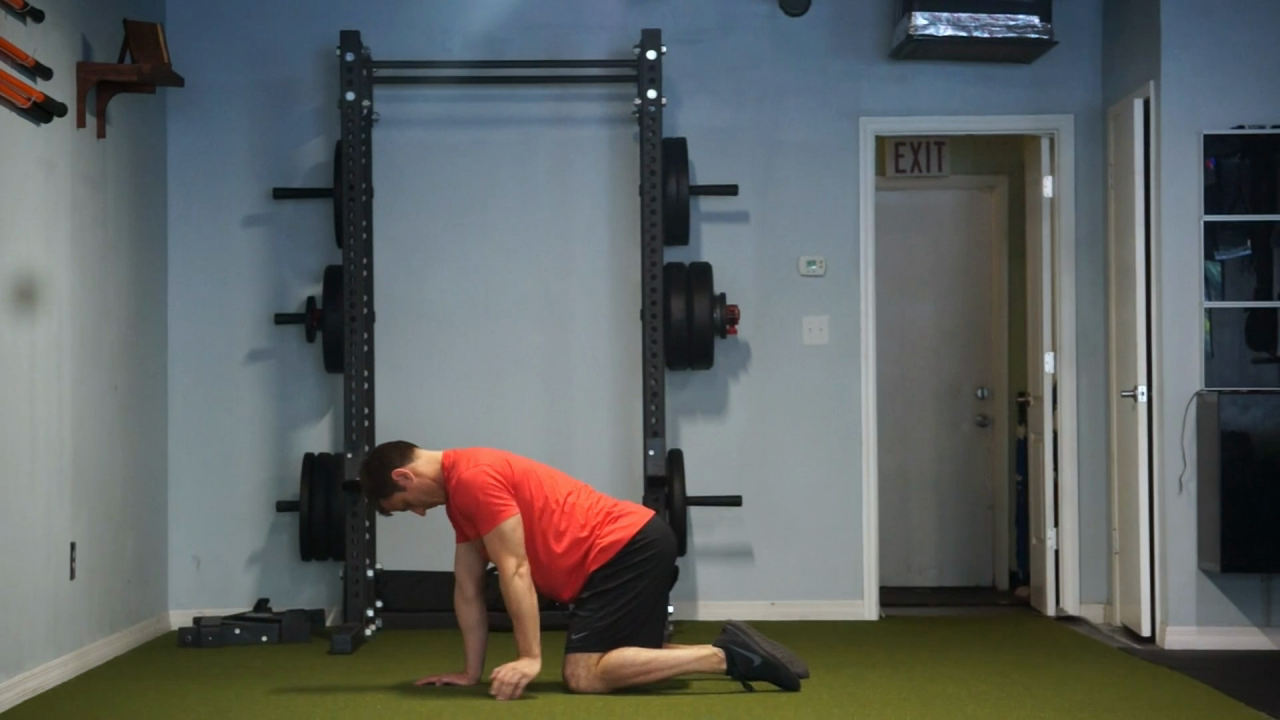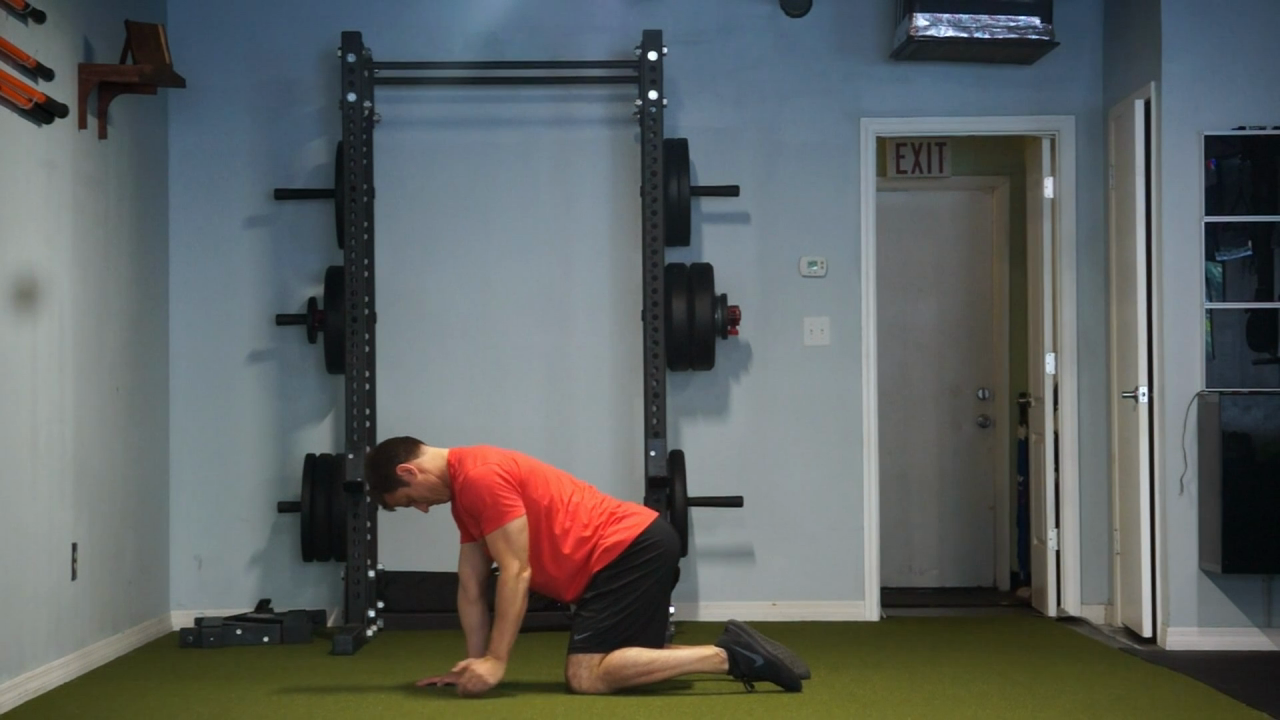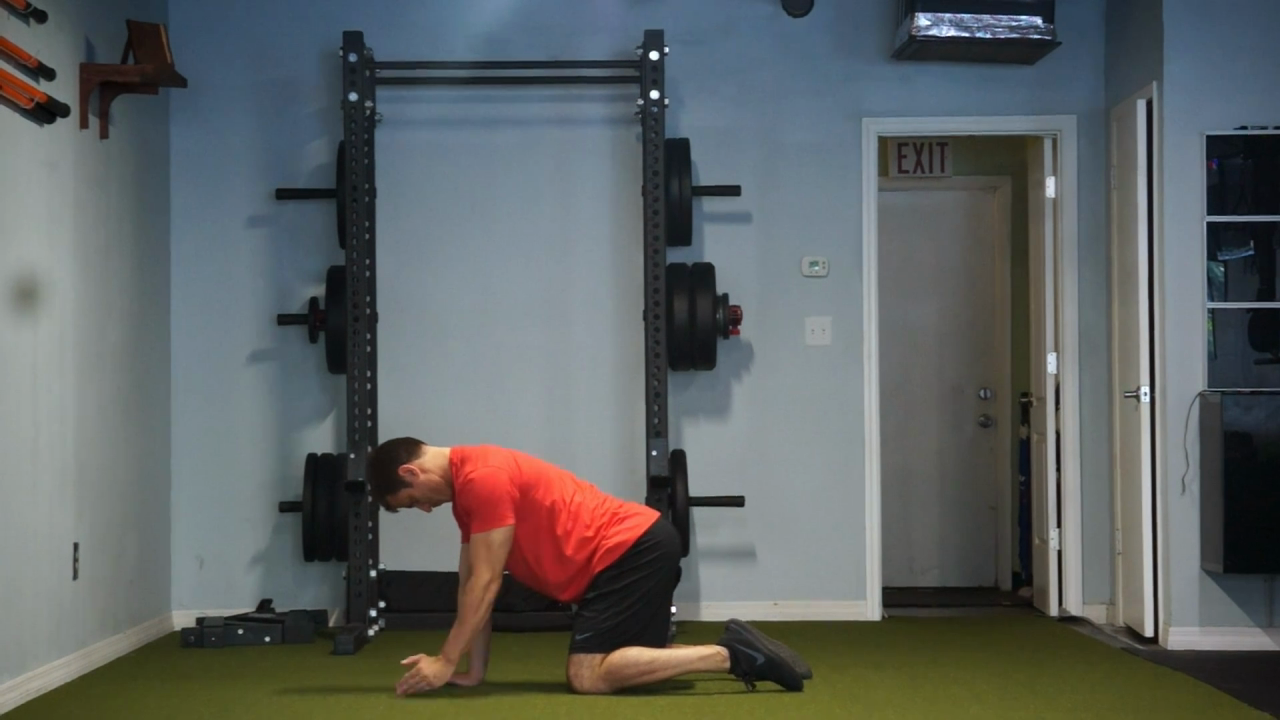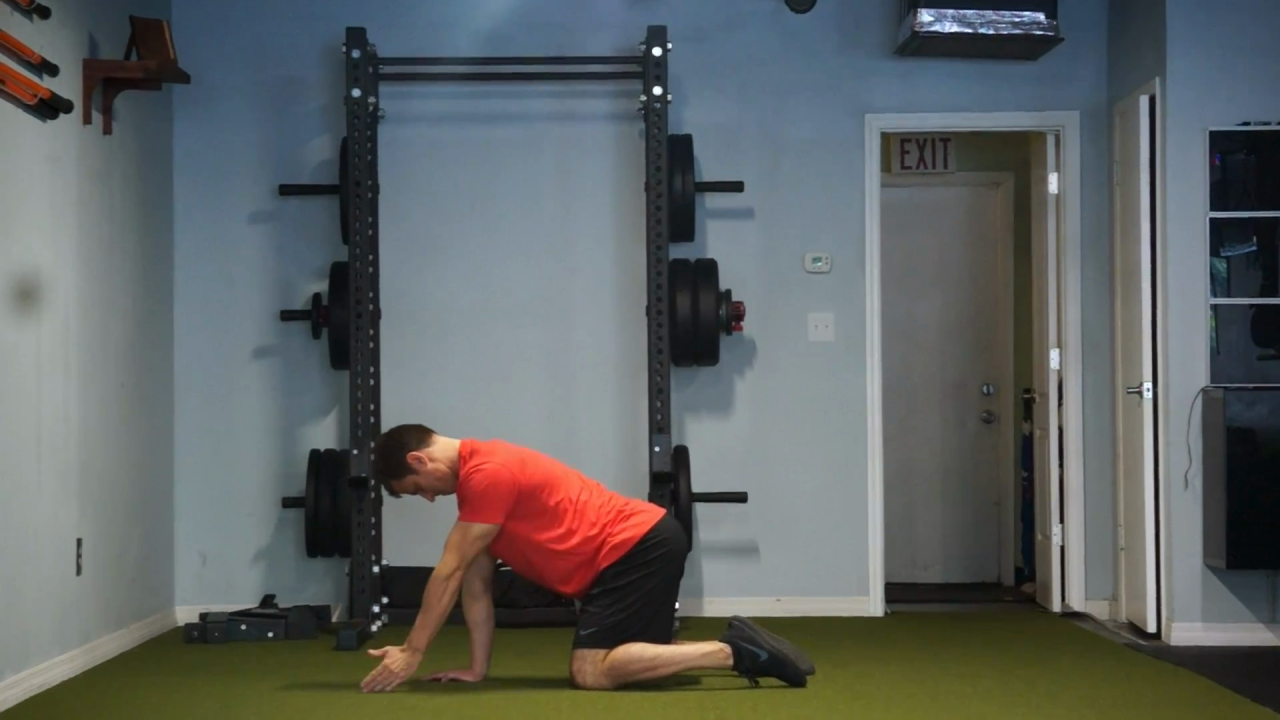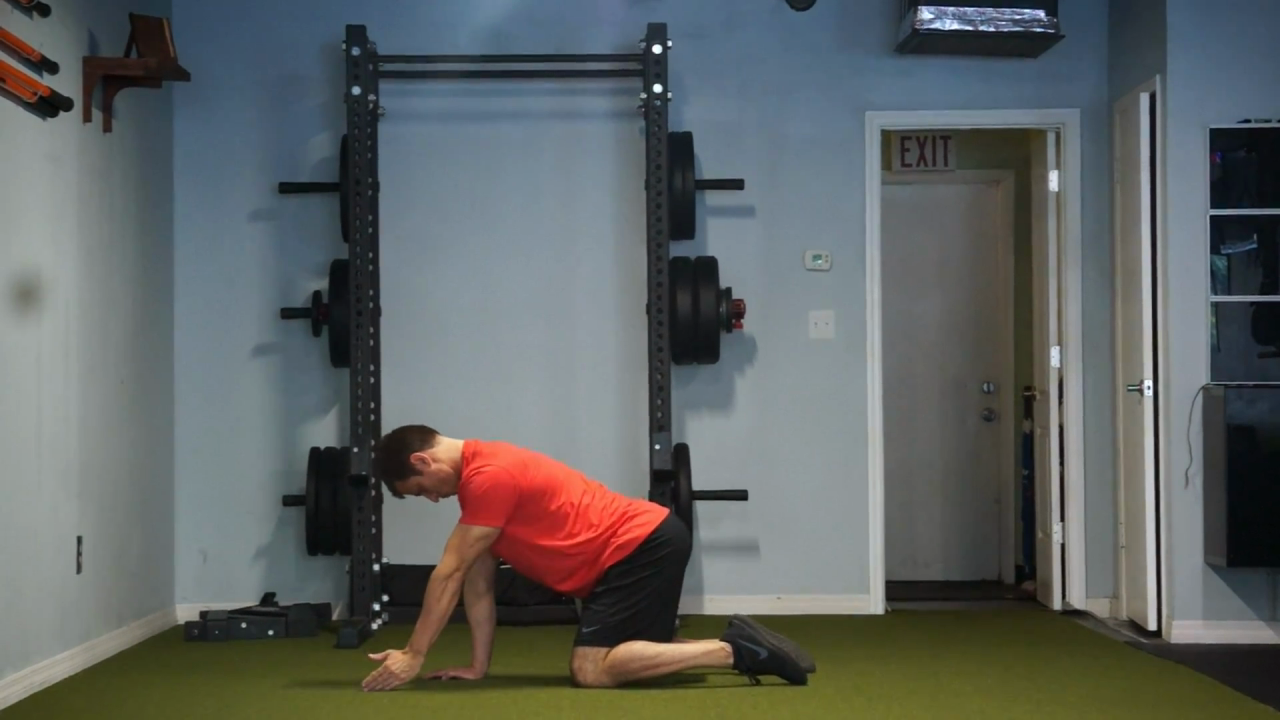
dt=0.5s
person 1, frame 1
left shoulder: (473, 479)
right shoulder: (459, 492)
left elbow: (514, 571)
right elbow: (468, 588)
left wrist: (529, 657)
right wrist: (471, 670)
left hip: (627, 547)
right hip: (638, 542)
left knee: (583, 673)
right knee: (621, 658)
left ankle: (726, 656)
right ankle: (730, 649)
person 1, frame 2
left shoulder: (480, 477)
right shoulder: (464, 491)
left elbow: (516, 573)
right elbow: (471, 588)
left wrist: (495, 659)
right wrist: (474, 665)
left hip: (631, 547)
right hip: (642, 543)
left knee: (585, 675)
right knee: (620, 659)
left ankle: (729, 656)
right ankle: (732, 650)
person 1, frame 3
left shoulder: (482, 480)
right shoulder: (466, 488)
left elbow: (485, 584)
right elbow: (474, 583)
left wrist: (445, 661)
right wrist: (473, 671)
left hip: (633, 548)
right hip: (642, 544)
left knee: (587, 675)
right knee: (619, 660)
left ankle: (730, 654)
right ankle: (735, 650)
person 1, frame 4
left shoulder: (486, 474)
right shoulder: (475, 474)
left elbow: (450, 573)
right elbow: (476, 584)
left wrist: (412, 653)
right wrist: (477, 667)
left hip: (639, 545)
right hip: (647, 541)
left knee: (590, 672)
right knee: (622, 657)
left ankle: (733, 651)
right ankle: (739, 648)
person 1, frame 5
left shoulder: (487, 476)
right shoulder: (481, 474)
left elbow: (450, 573)
right elbow: (477, 582)
left wrist: (414, 654)
right wrist: (477, 665)
left hip: (644, 545)
right hip: (651, 541)
left knee: (591, 668)
right knee: (622, 653)
left ankle: (734, 650)
right ankle: (741, 645)
